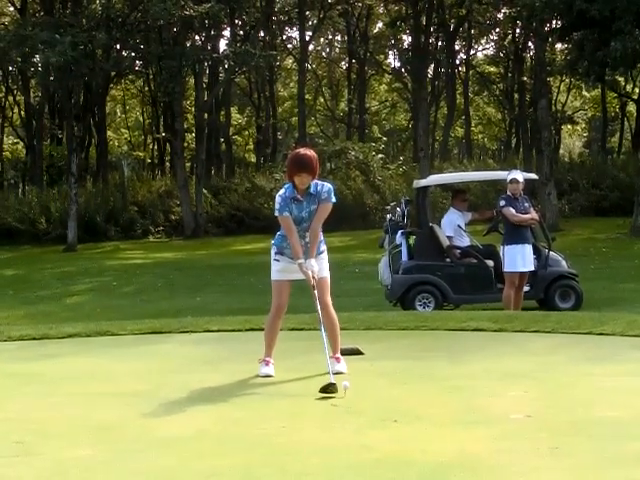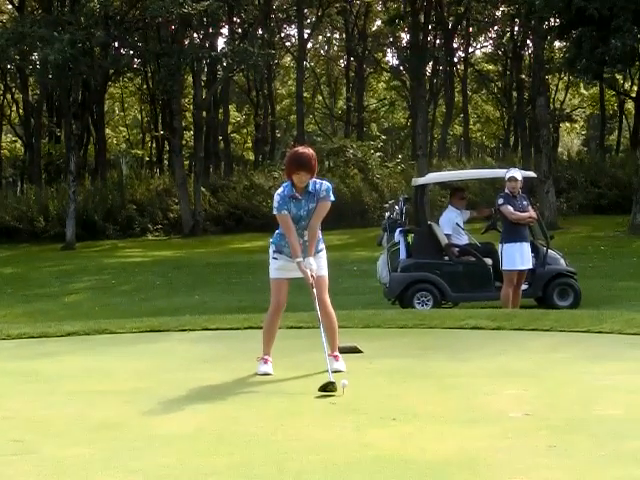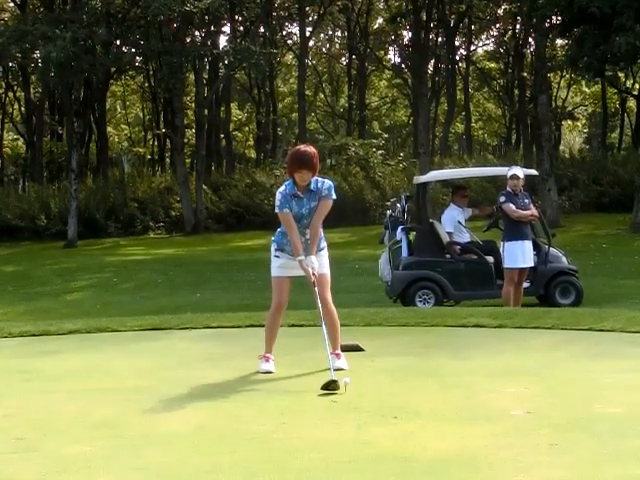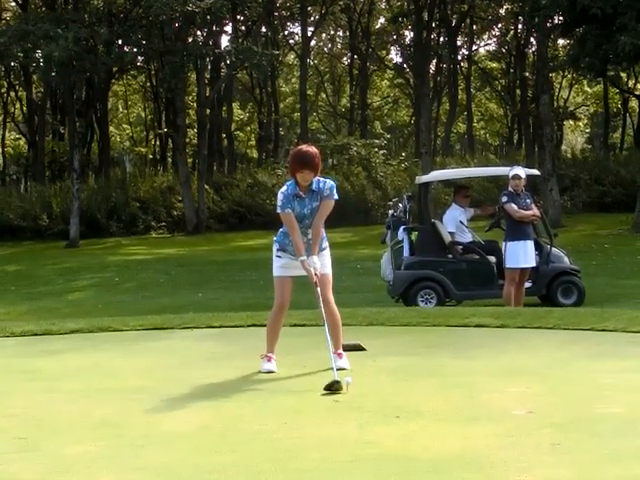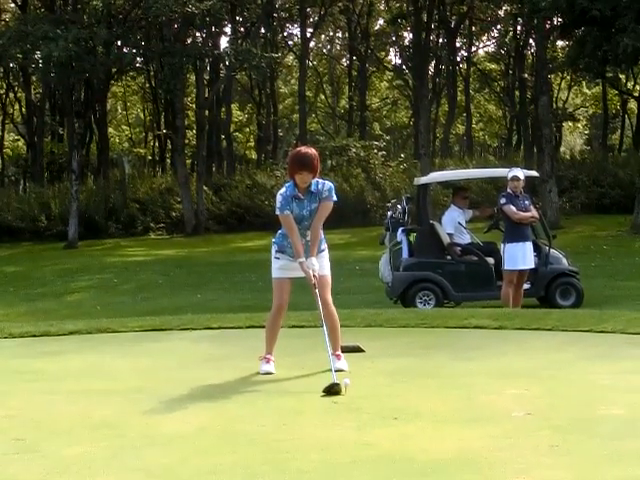
dt=0.3s
person 1, frame 1
left shoulder: (325, 190)
right shoulder: (283, 197)
left elbow: (315, 227)
right elbow: (292, 234)
left wrist: (311, 260)
right wrist: (302, 265)
left hip: (316, 252)
right hip: (285, 254)
left knee: (325, 303)
right knee: (278, 307)
left ankle: (337, 356)
right ankle: (267, 359)
person 1, frame 2
left shoulder: (323, 189)
right shoulder: (281, 195)
left elbow: (314, 225)
right elbow: (290, 233)
left wrist: (310, 258)
right wrist: (300, 263)
left hip: (315, 250)
right hip: (284, 253)
left knee: (323, 302)
right knee: (277, 305)
left ankle: (335, 354)
right ankle: (265, 357)
person 1, frame 3
left shoulder: (325, 187)
right shoulder: (283, 194)
left elbow: (316, 224)
right elbow: (292, 231)
left wrist: (311, 257)
right wrist: (302, 261)
left hip: (316, 248)
right hip: (285, 251)
left knee: (325, 300)
right knee: (279, 303)
left ankle: (337, 352)
right ankle: (267, 356)
person 1, frame 4
left shoulder: (327, 187)
right shoulder: (285, 194)
left elbow: (318, 224)
right elbow: (294, 231)
left wrist: (314, 257)
right wrist: (304, 262)
left hip: (318, 249)
right hip: (287, 251)
left knee: (327, 300)
right knee: (281, 303)
left ankle: (339, 352)
right ankle: (269, 355)
person 1, frame 5
left shoulder: (326, 189)
right shoulder: (284, 196)
left elbow: (316, 226)
right elbow: (293, 233)
left wrist: (312, 259)
right wrist: (302, 263)
left hip: (317, 250)
right hip: (286, 253)
left knee: (326, 301)
right knee: (279, 305)
left ankle: (337, 354)
right ankle: (267, 357)
person 2, frame 1
left shoulder: (525, 199)
right shoulder: (504, 200)
left elbow: (535, 219)
right elbow: (514, 217)
left wrist: (521, 219)
right wrist: (529, 216)
left hip: (527, 245)
right hip: (511, 246)
left knee: (521, 286)
right knee: (511, 285)
person 2, frame 2
left shoulder: (524, 198)
right shoulder: (502, 198)
left elbow: (534, 218)
right elbow: (512, 215)
left wrist: (519, 217)
right wrist: (528, 215)
left hip: (525, 243)
right hip: (509, 244)
left knee: (519, 284)
right knee: (509, 283)
person 2, frame 3
left shoulder: (525, 196)
right shoulder: (504, 196)
left elbow: (535, 216)
right elbow: (514, 213)
left wrist: (521, 215)
right wrist: (529, 212)
left hip: (526, 241)
right hip: (511, 242)
left knee: (520, 282)
right knee: (510, 281)
person 2, frame 4
left shoulder: (527, 196)
right shoulder: (506, 196)
left elbow: (537, 216)
right elbow: (516, 213)
left wrist: (523, 215)
right wrist: (531, 213)
left hip: (528, 241)
right hip: (513, 241)
left knee: (522, 282)
right knee: (511, 281)
person 2, frame 5
left shoulder: (526, 197)
right shoulder: (504, 197)
left elbow: (536, 217)
right elbow: (515, 215)
left wrist: (522, 217)
right wrist: (530, 214)
left hip: (526, 243)
right hip: (511, 243)
left knee: (520, 284)
right knee: (509, 282)
